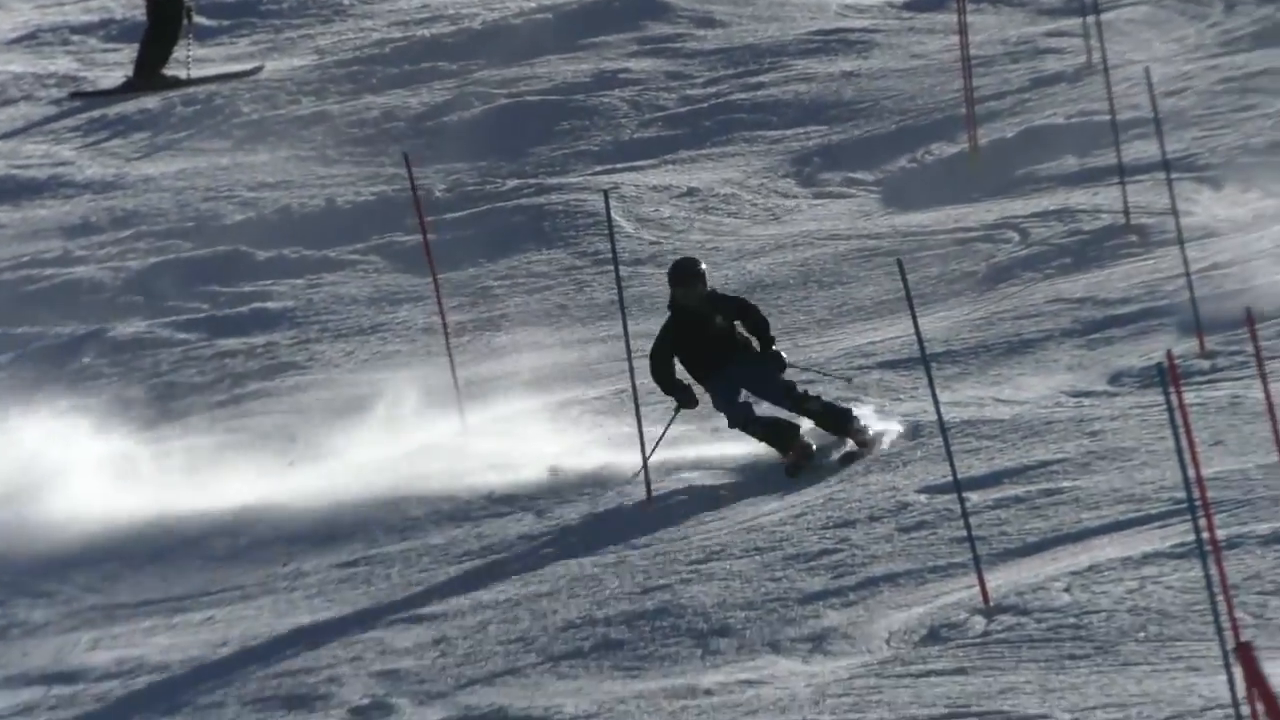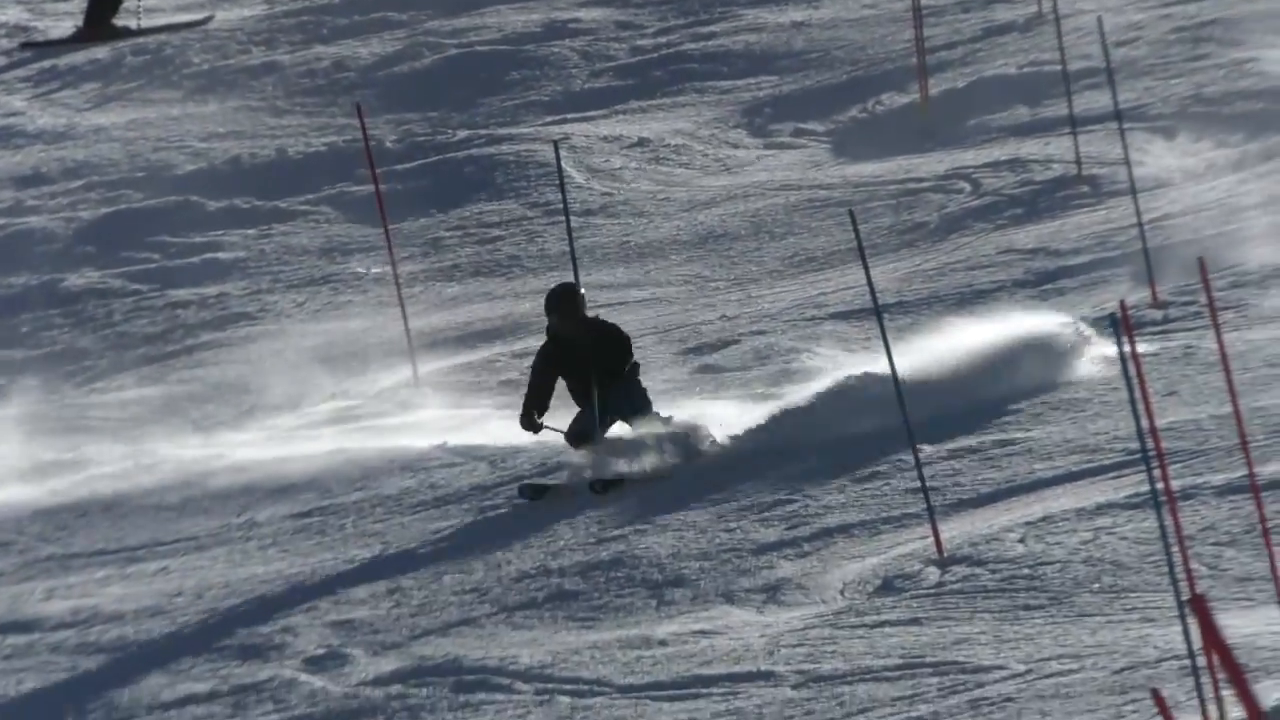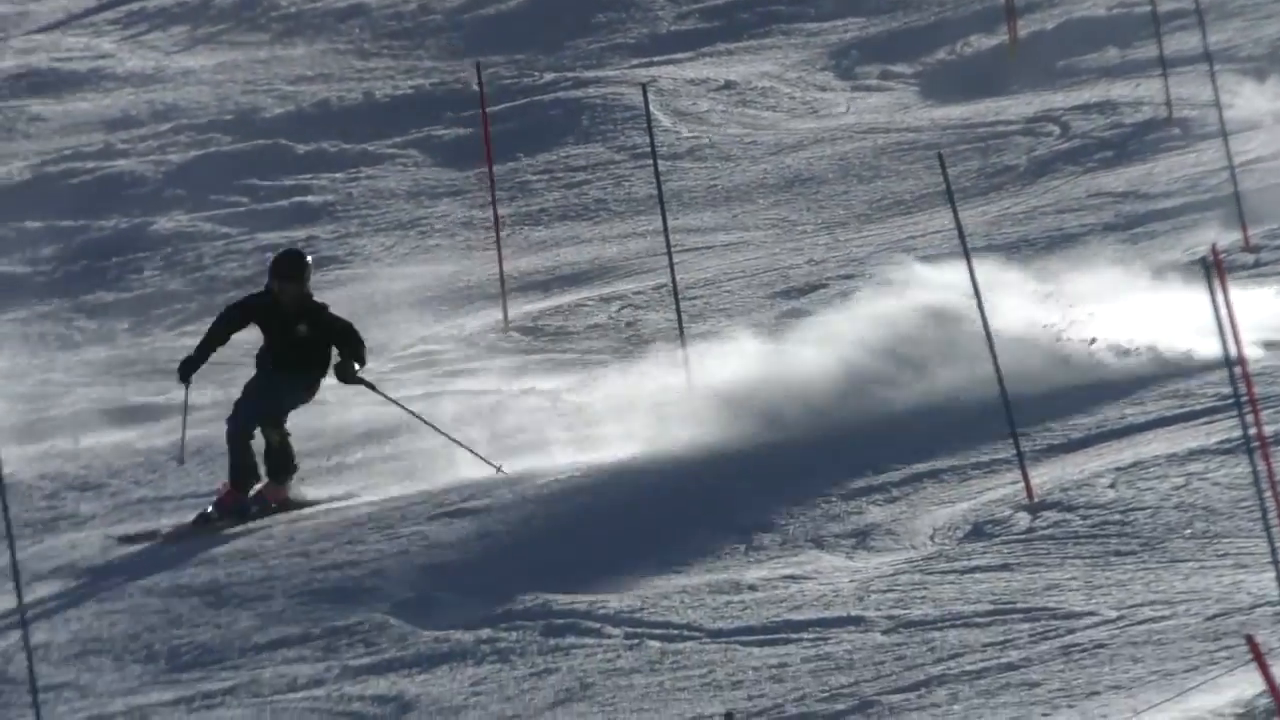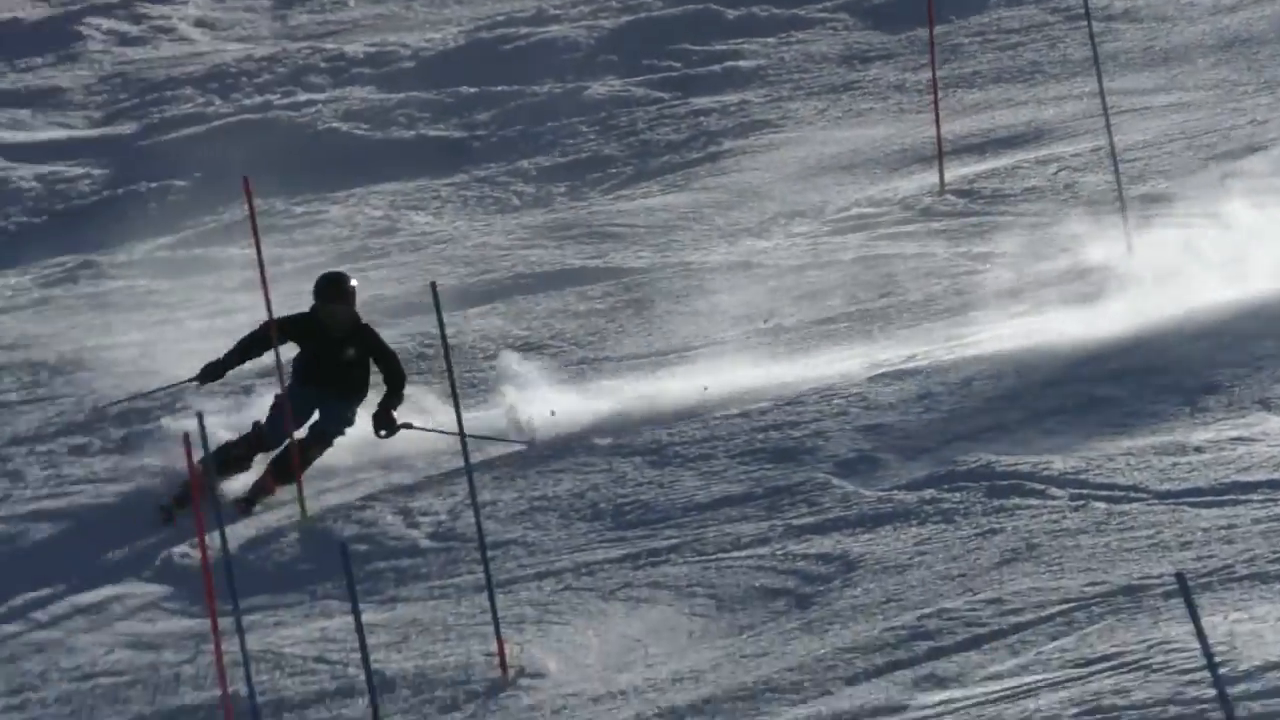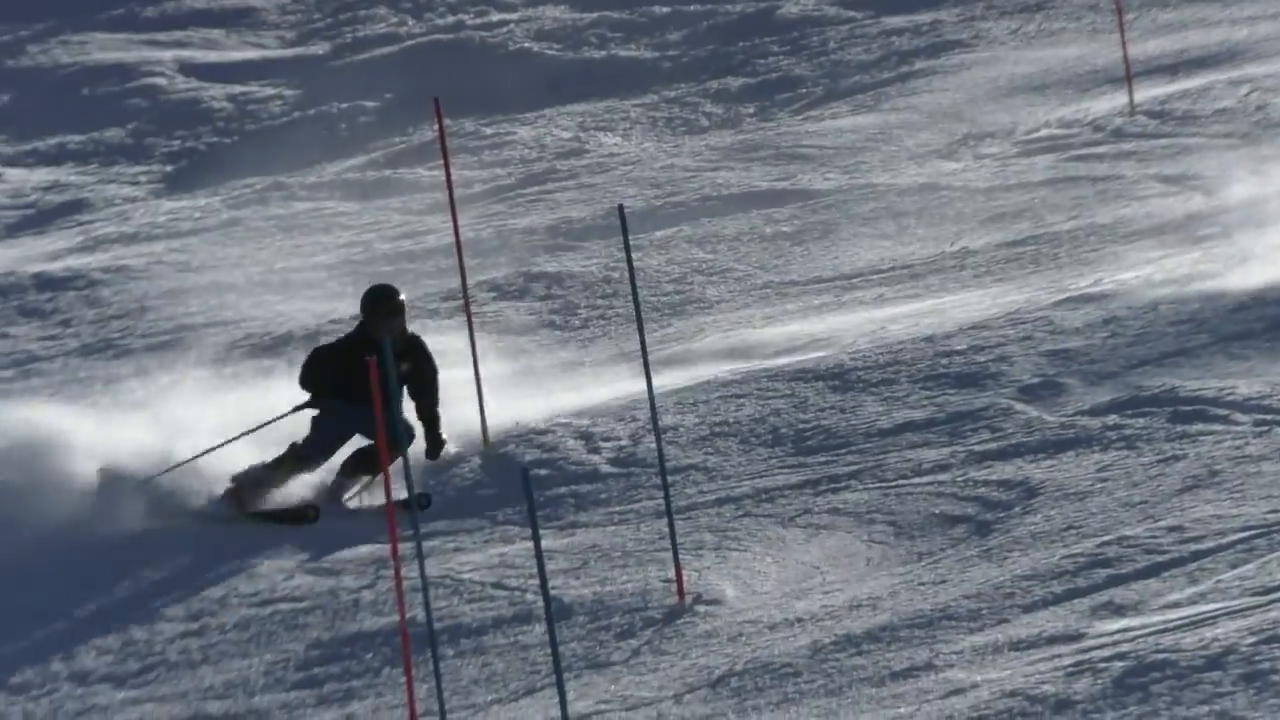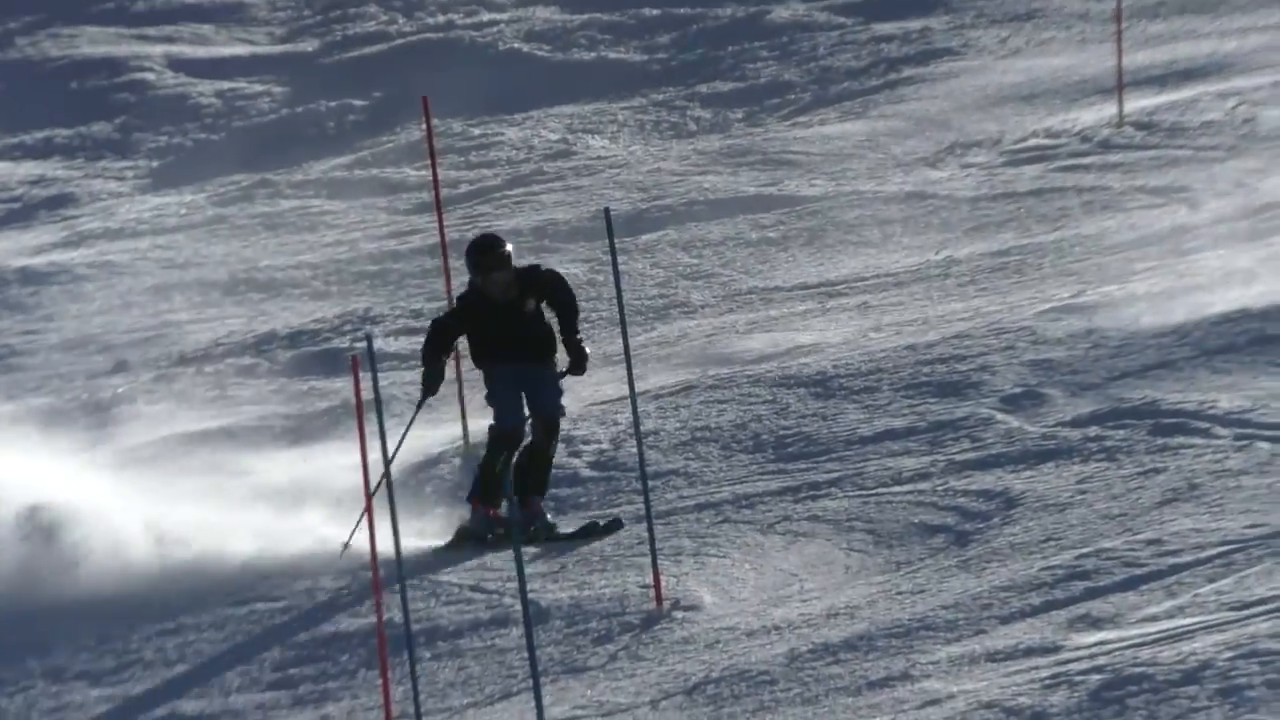
dt=0.4s
person 1, frame 1
left shoulder: (717, 302)
right shoulder: (673, 330)
left elbow: (750, 314)
right elbow: (659, 366)
left wrist: (768, 348)
right wrist: (680, 392)
left hip: (741, 361)
right hip: (715, 379)
left knee: (790, 397)
right knee: (742, 417)
left ankle: (851, 426)
right ankle: (796, 443)
person 1, frame 2
left shoulder: (600, 330)
right shoulder: (551, 352)
left elbow: (624, 351)
right elbow: (540, 386)
right wrist: (530, 413)
left hip: (624, 387)
right hip: (595, 401)
left knee: (644, 422)
right knee: (577, 436)
person 1, frame 3
left shoulder: (317, 315)
right shoulder: (261, 304)
left elbow: (351, 342)
right elbow: (225, 323)
left wrist: (350, 365)
right wrist: (197, 357)
left hip: (302, 379)
right hip: (271, 373)
left knee: (270, 417)
right knee: (237, 425)
left ankle: (277, 489)
right ankle: (236, 491)
person 1, frame 4
left shoulder: (364, 337)
right shoulder: (306, 325)
left elbow: (395, 371)
right elbow: (263, 336)
left wrist: (387, 409)
right wrist: (223, 364)
left hip: (342, 399)
right hip: (306, 387)
left knee: (322, 436)
right knee: (268, 436)
left ankle: (265, 484)
right ankle: (210, 470)
person 1, frame 5
left shoulder: (412, 349)
right shoulder: (352, 345)
left elbow: (426, 389)
right elbow: (314, 368)
left wrist: (432, 430)
right wrist: (320, 394)
right hip: (342, 406)
left knee: (403, 436)
right knee: (309, 456)
left ankle: (341, 486)
right ankle: (241, 490)
person 1, frame 6
left shoulder: (534, 280)
right shoulder: (471, 305)
left elbow: (562, 295)
right elbow: (439, 336)
left wrist: (573, 342)
right wrist: (432, 375)
left hip: (539, 364)
right hip: (499, 369)
left knee: (548, 425)
right knee: (510, 431)
left ankle: (530, 505)
right ankle: (482, 511)
